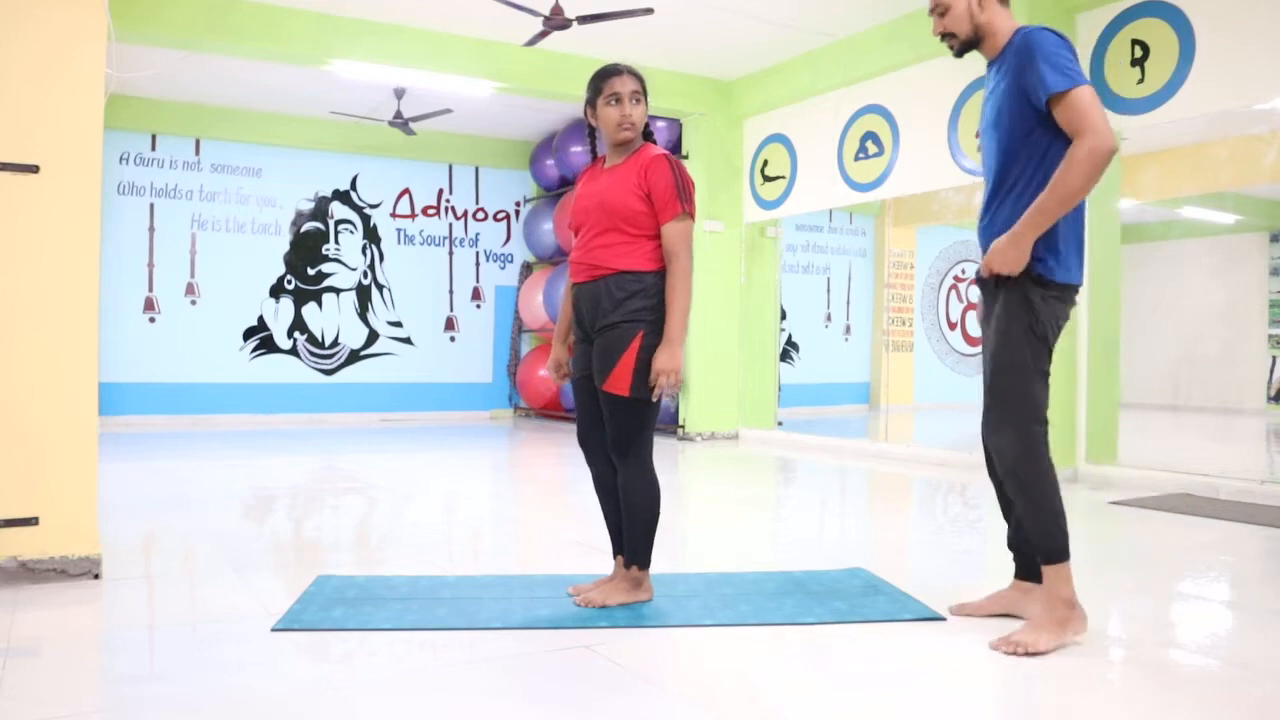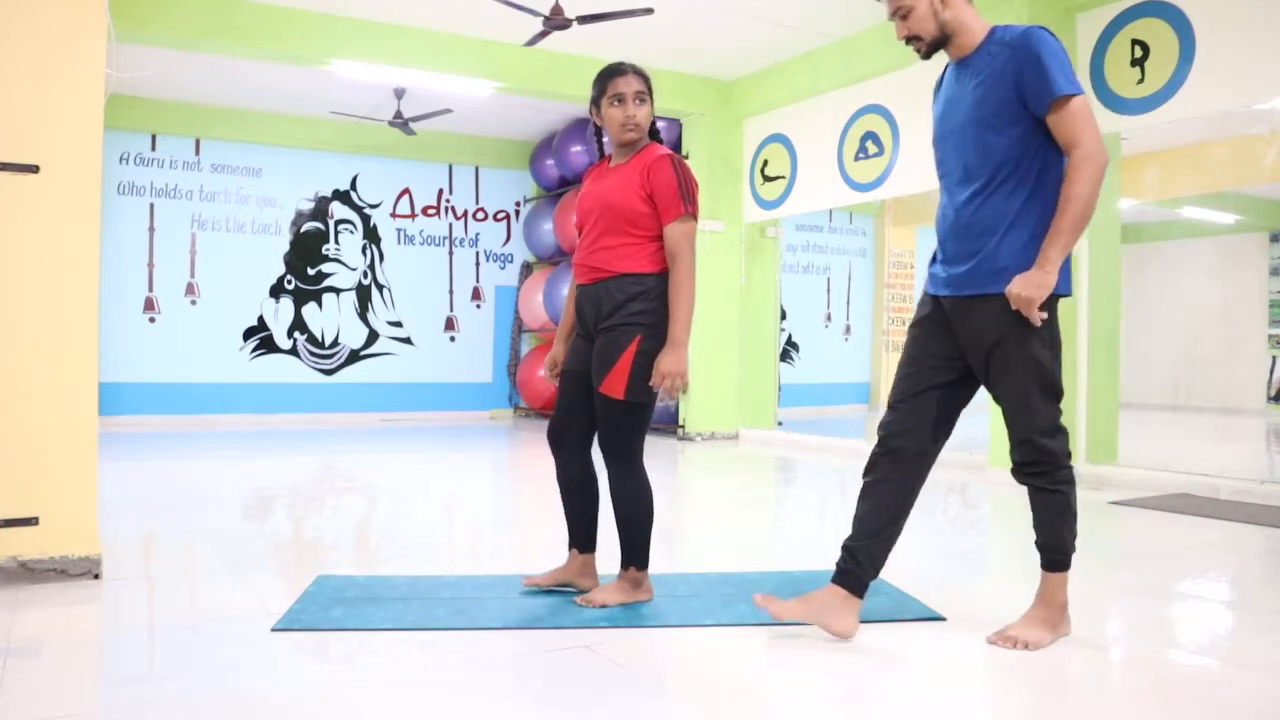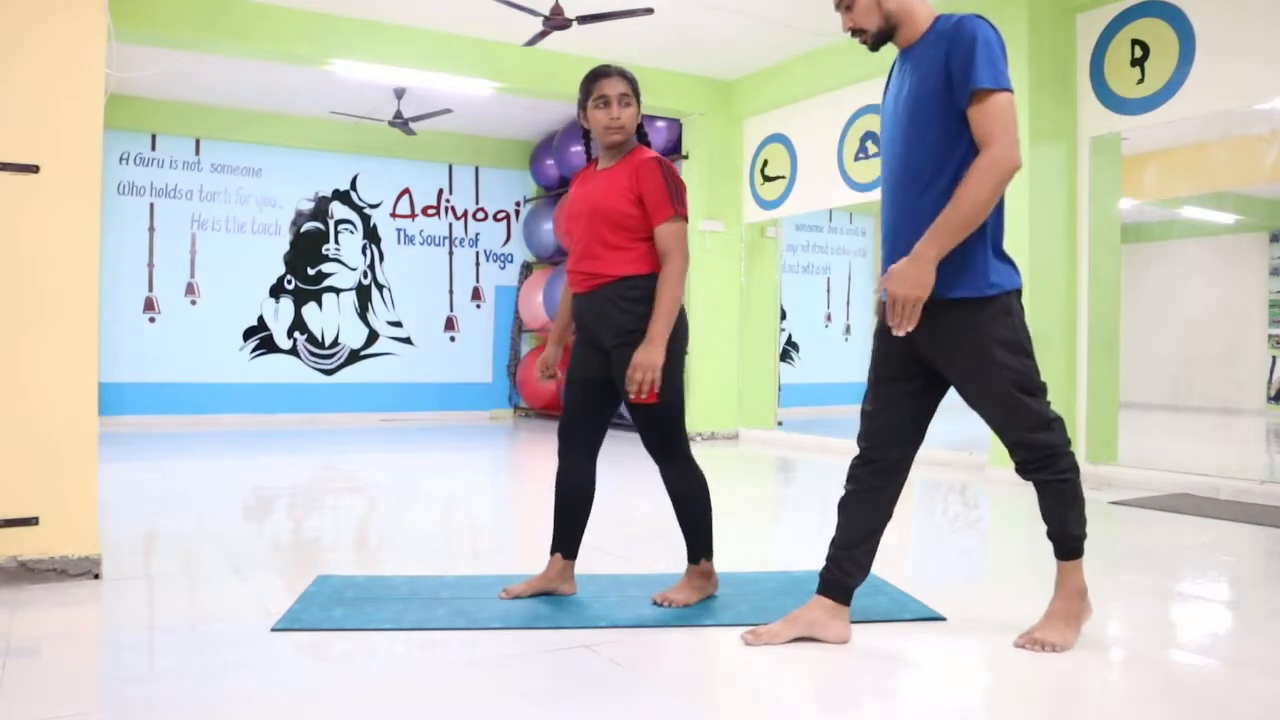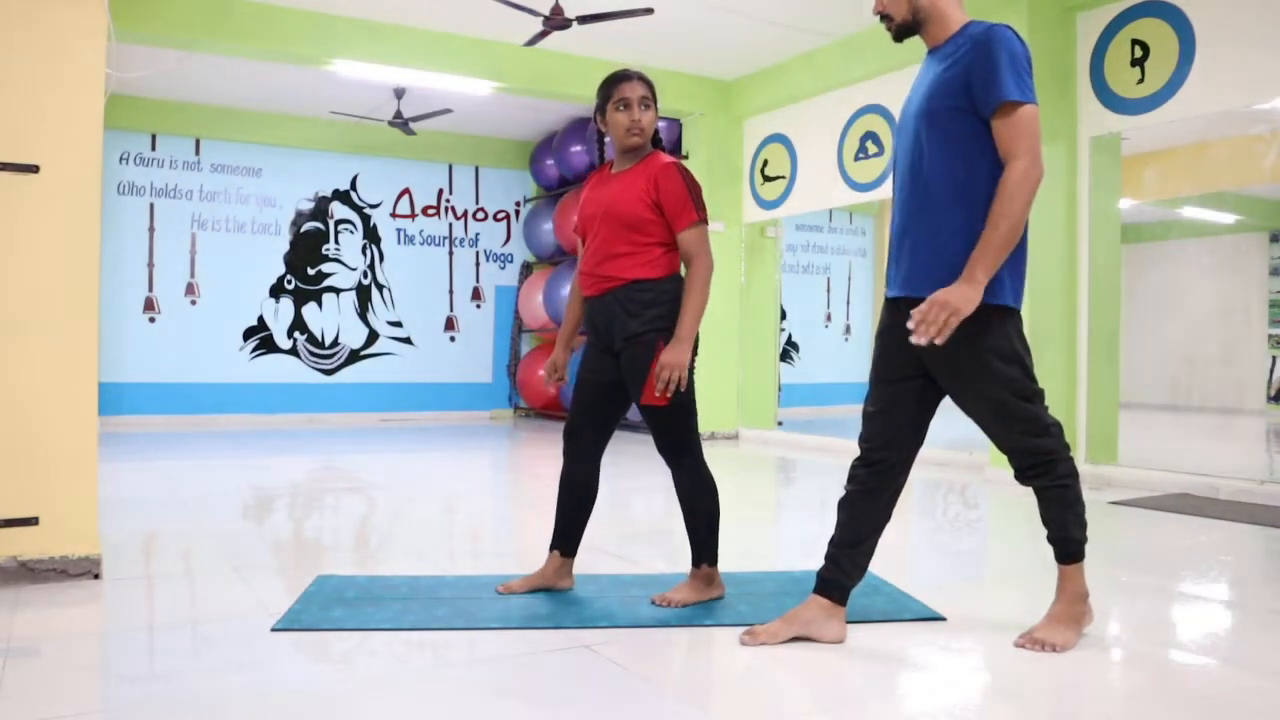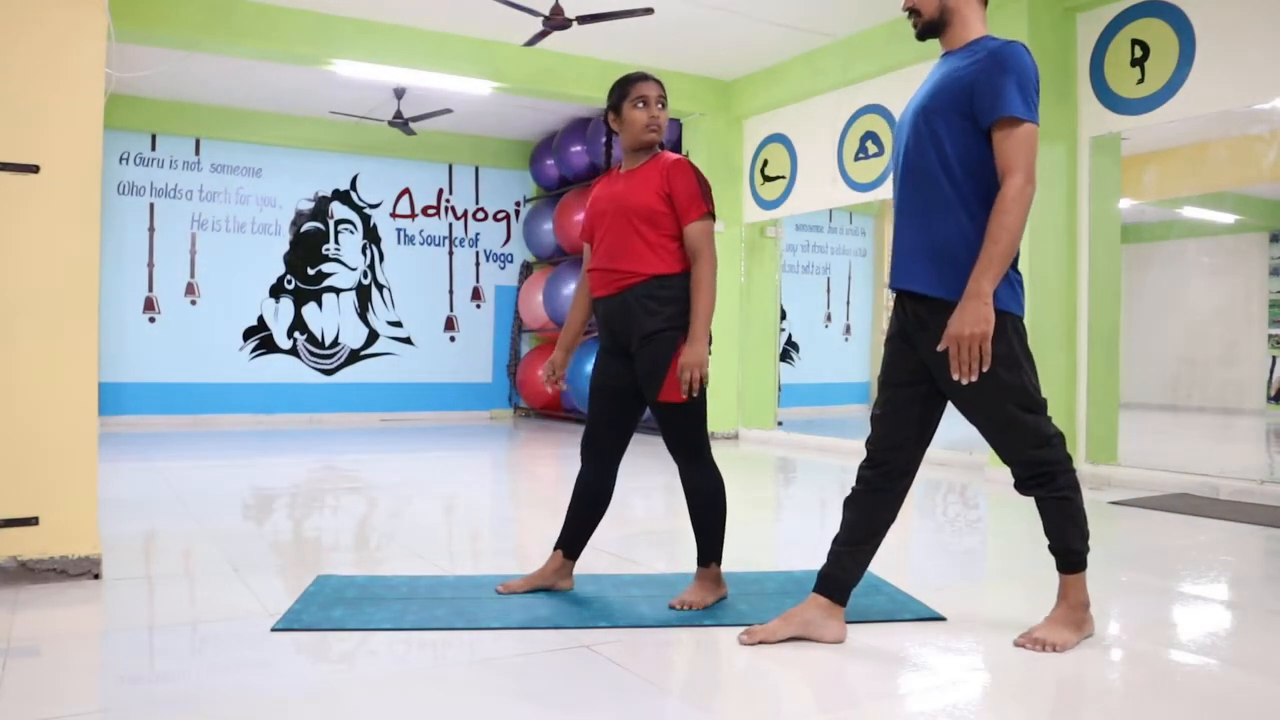
dt=1s
person 1, frame 1
right shoulder: (998, 72)
left elbow: (1097, 141)
left wrist: (1022, 236)
left hip: (1035, 273)
right hip: (1007, 275)
left knee: (1014, 428)
right knee: (1001, 436)
left ankle: (1062, 600)
right ankle: (1029, 583)
person 1, frame 2
right shoulder: (947, 82)
left elbow: (1088, 154)
left wrist: (1046, 267)
left hip: (1012, 296)
right hip: (944, 293)
left knee: (1038, 448)
right knee: (900, 443)
left ankle: (1053, 602)
right ankle: (844, 594)
person 1, frame 3
right shoulder: (901, 69)
left elbow: (1001, 155)
left wrist: (925, 256)
left hip: (974, 295)
right hip: (910, 302)
left knee: (1034, 440)
right knee: (878, 453)
left ankle: (1071, 591)
right ankle: (831, 604)
person 1, frame 4
right shoulder: (932, 66)
left elbow: (1024, 167)
left wrist: (972, 280)
left hip: (970, 304)
right hip: (909, 301)
left knee: (1034, 447)
right knee: (878, 455)
left ankle: (1073, 595)
right ankle: (827, 605)
person 1, frame 5
left shoulder: (1001, 61)
right shoulder: (942, 73)
left elbow: (1017, 185)
left wrist: (978, 295)
left hip: (971, 307)
right hip: (915, 307)
left knee: (1035, 455)
right knee: (886, 459)
left ankle: (1074, 601)
right ankle: (826, 605)
person 2, frame 1
left shoulder: (660, 166)
right shoulder: (588, 179)
left elbow: (679, 261)
left wrist: (673, 343)
right wrist: (562, 337)
left hip: (635, 313)
right hip: (590, 318)
left knee: (629, 449)
right knee: (595, 447)
left ankle: (636, 578)
right ankle: (621, 567)
person 2, frame 2
left shoulder: (664, 166)
right shoulder: (594, 177)
left elbow: (682, 261)
left wrist: (676, 345)
right wrist: (563, 336)
left hip: (637, 314)
right hip: (593, 317)
left knee: (620, 449)
right knee: (566, 437)
left ankle: (635, 578)
right ankle: (581, 562)
person 2, frame 3
left shoulder: (651, 168)
right shoulder: (581, 181)
left elbow: (674, 260)
left wrist: (656, 342)
right wrist: (556, 340)
left hip: (639, 317)
right hip: (593, 325)
left knee: (667, 447)
right knee: (574, 445)
left ankle: (701, 570)
right ankle: (560, 568)
person 2, frame 4
left shoulder: (668, 174)
right shoulder: (594, 184)
left elbow: (699, 261)
left wrist: (682, 341)
right wrist: (563, 342)
left hip: (653, 320)
right hip: (604, 328)
left knee: (679, 450)
right knee: (579, 443)
left ankle: (706, 575)
right ankle: (558, 565)
person 2, frame 5
left shoulder: (677, 171)
right shoulder: (601, 189)
left elbow: (703, 257)
right elbow: (590, 274)
left wrist: (697, 339)
right wrist: (563, 347)
left hip: (665, 321)
right hip: (615, 330)
left knee: (689, 448)
right knee: (598, 448)
left ankle: (710, 575)
right ankle: (560, 565)
